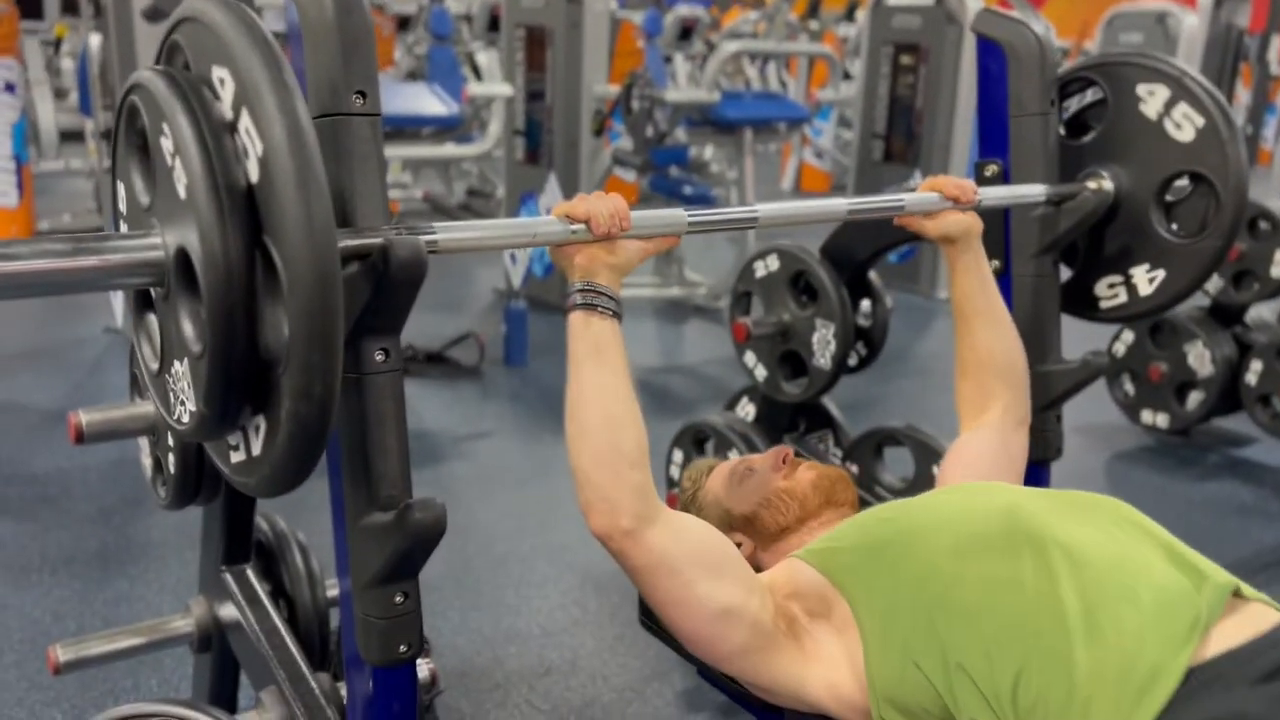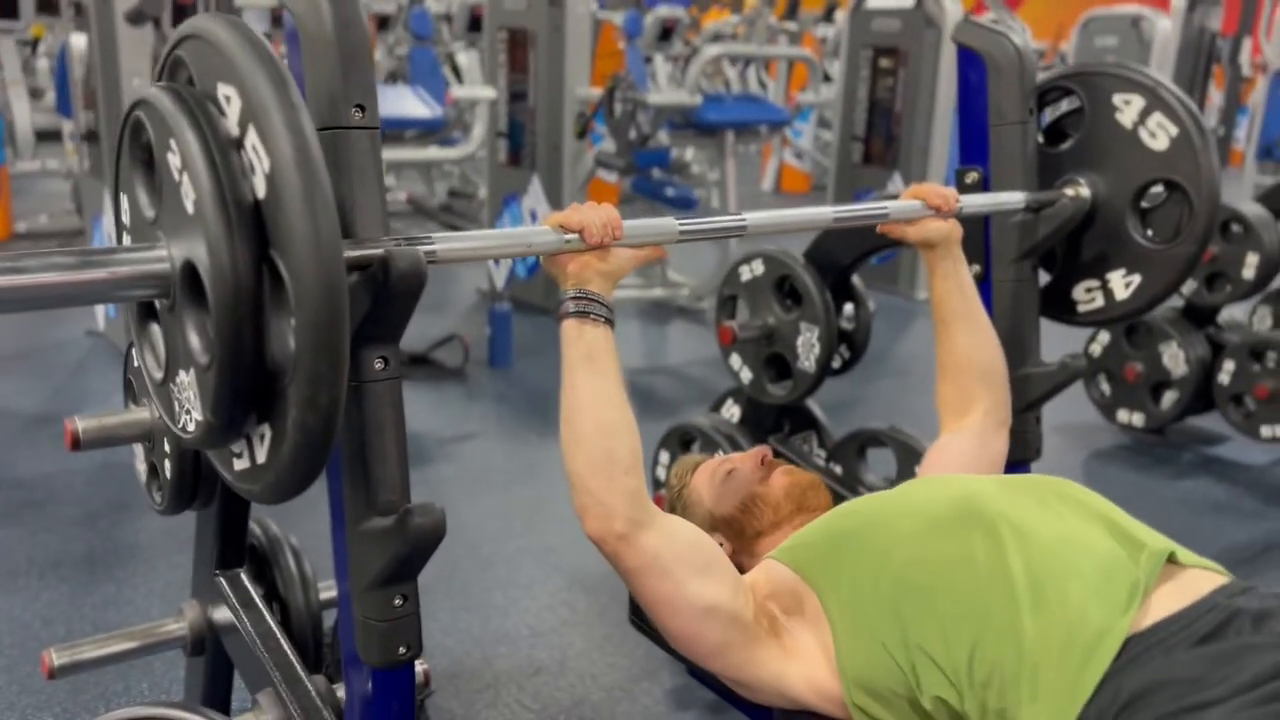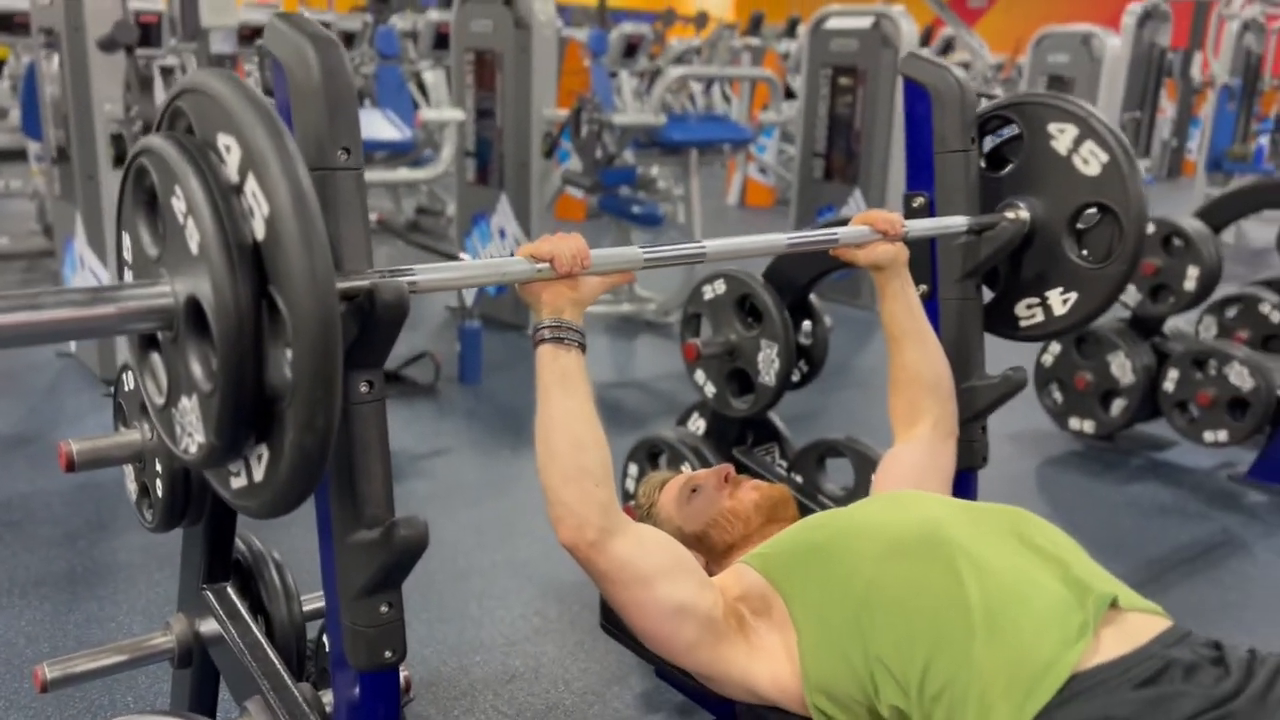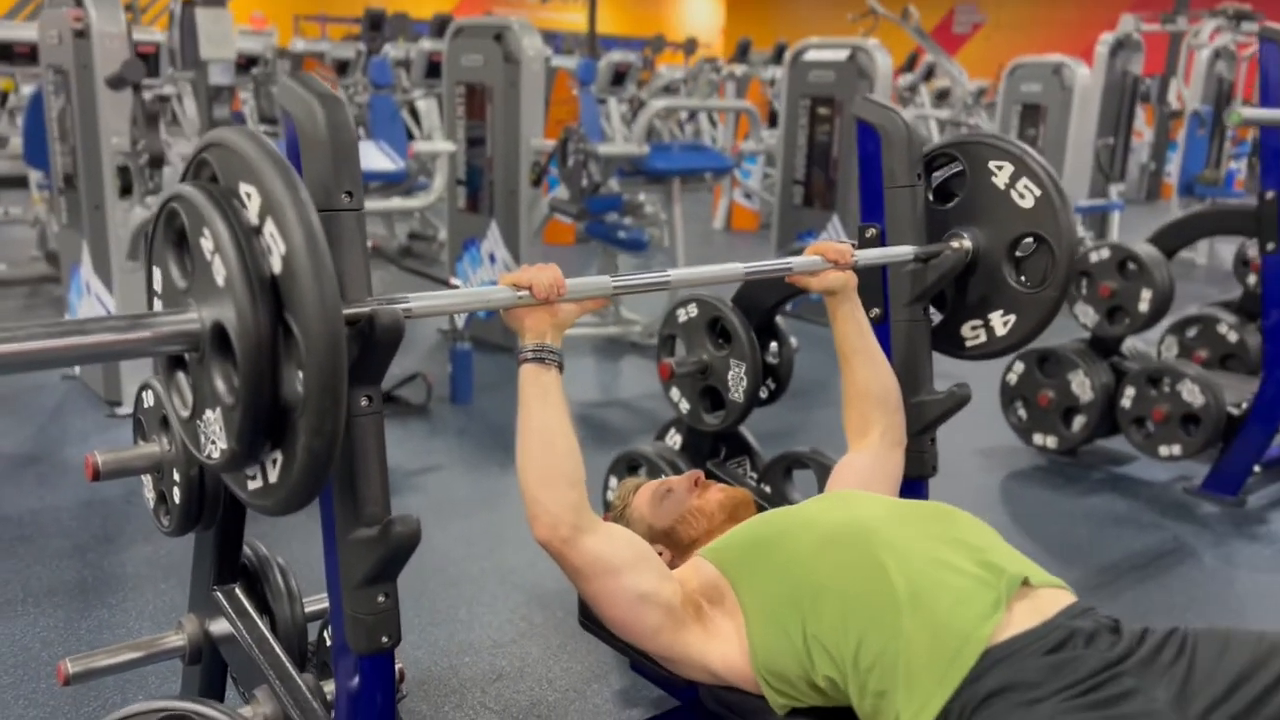
dt=0.4s
person 1, frame 1
left shoulder: (936, 523)
right shoulder: (796, 617)
left elbow: (1000, 413)
right elbow: (624, 515)
left wrist: (964, 248)
right wrist: (594, 292)
person 1, frame 2
left shoulder: (911, 516)
right shoulder: (775, 616)
left elbow: (981, 411)
right elbow: (617, 517)
left wrist: (944, 256)
right wrist: (587, 299)
person 1, frame 3
left shoulder: (868, 525)
right shoulder: (741, 617)
left elbow: (929, 425)
right elbow: (589, 526)
left wrist: (892, 276)
right wrist: (560, 325)
person 1, frame 4
left shoulder: (824, 520)
right shoulder: (698, 605)
left elbow: (880, 433)
right elbow: (562, 525)
left wrist: (843, 301)
right wrist: (539, 346)
